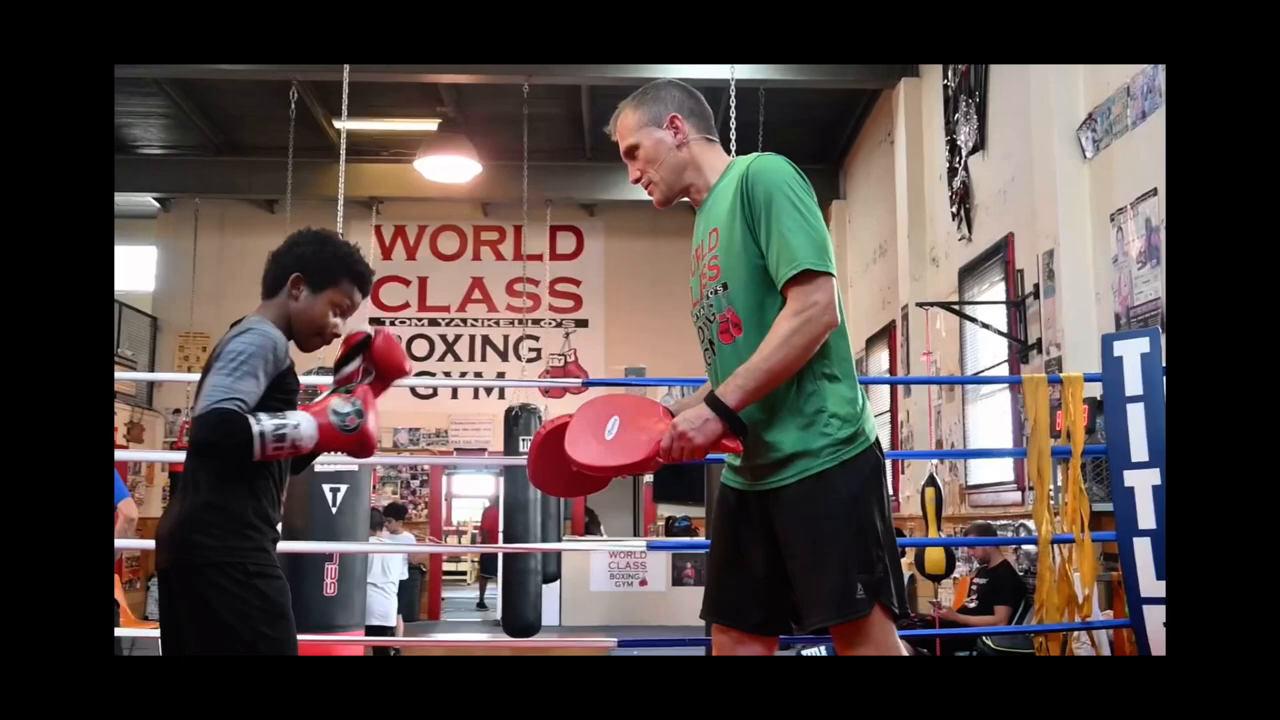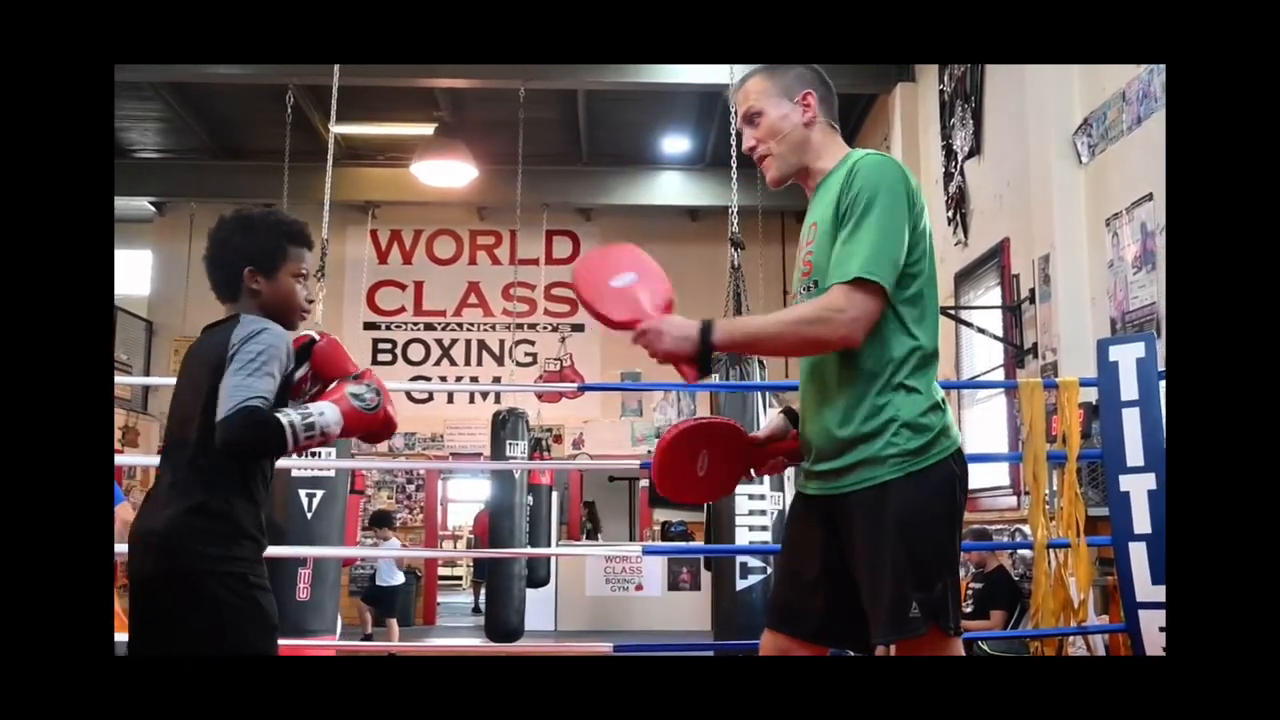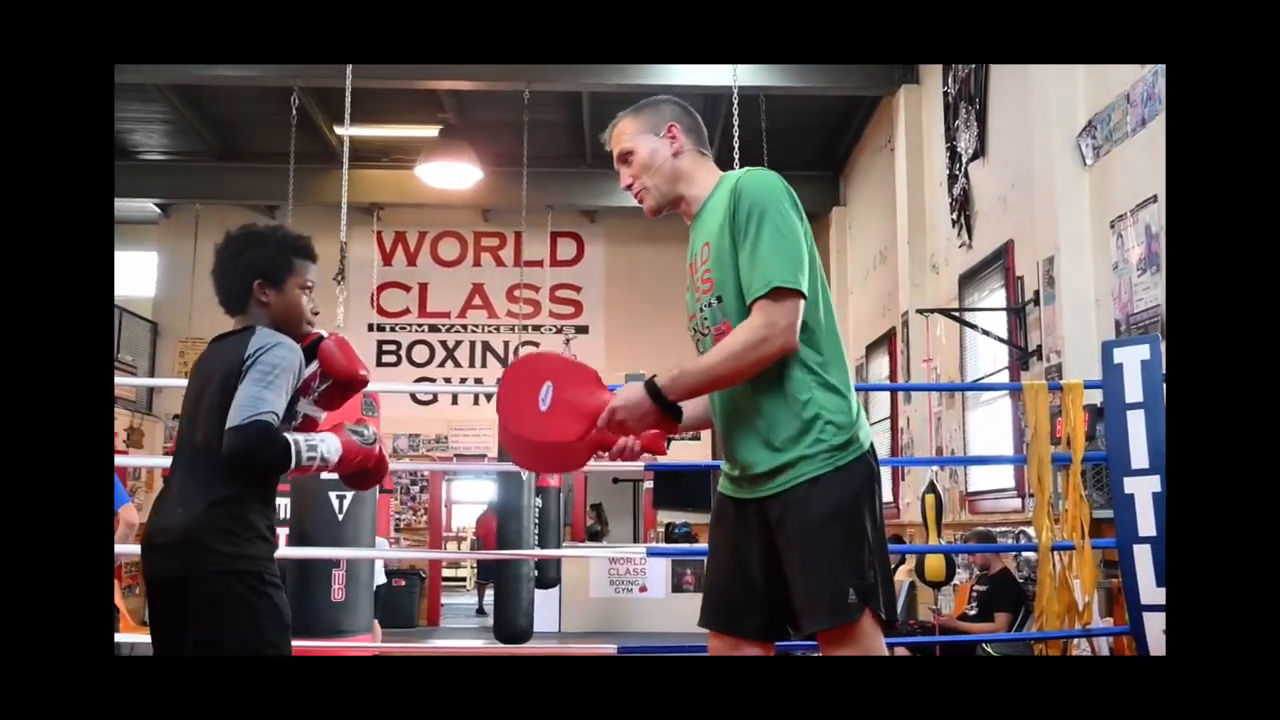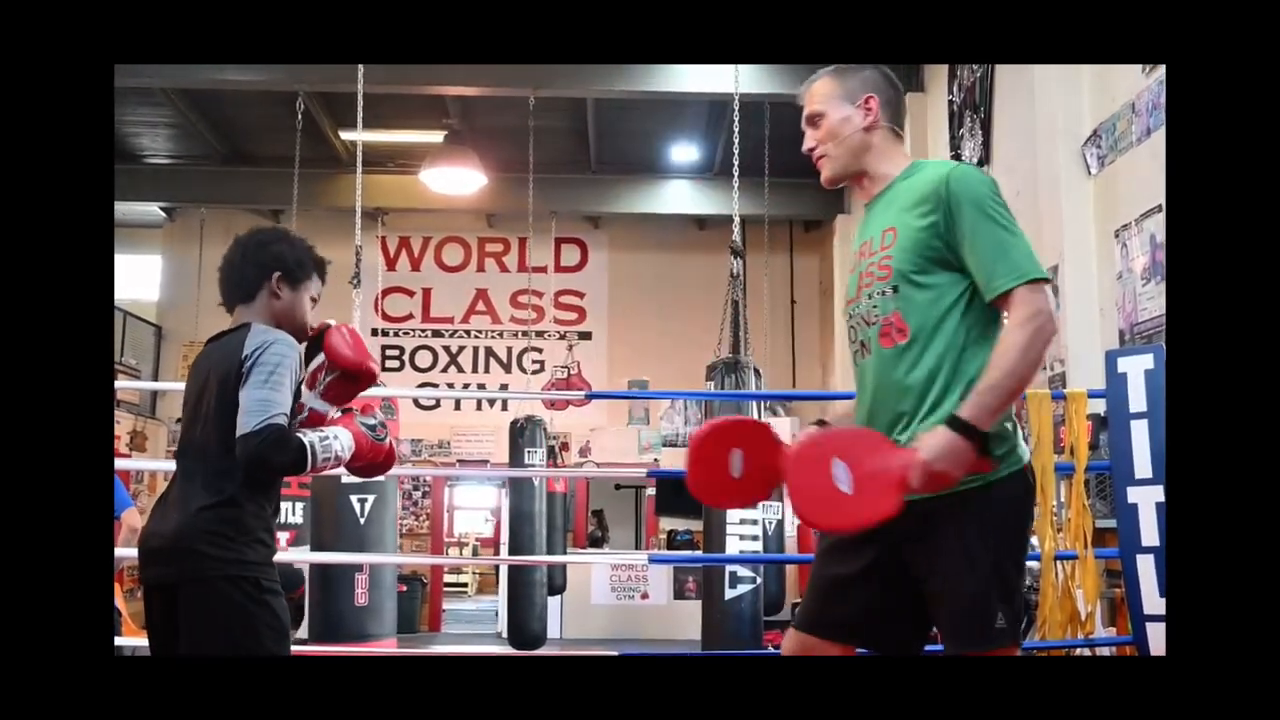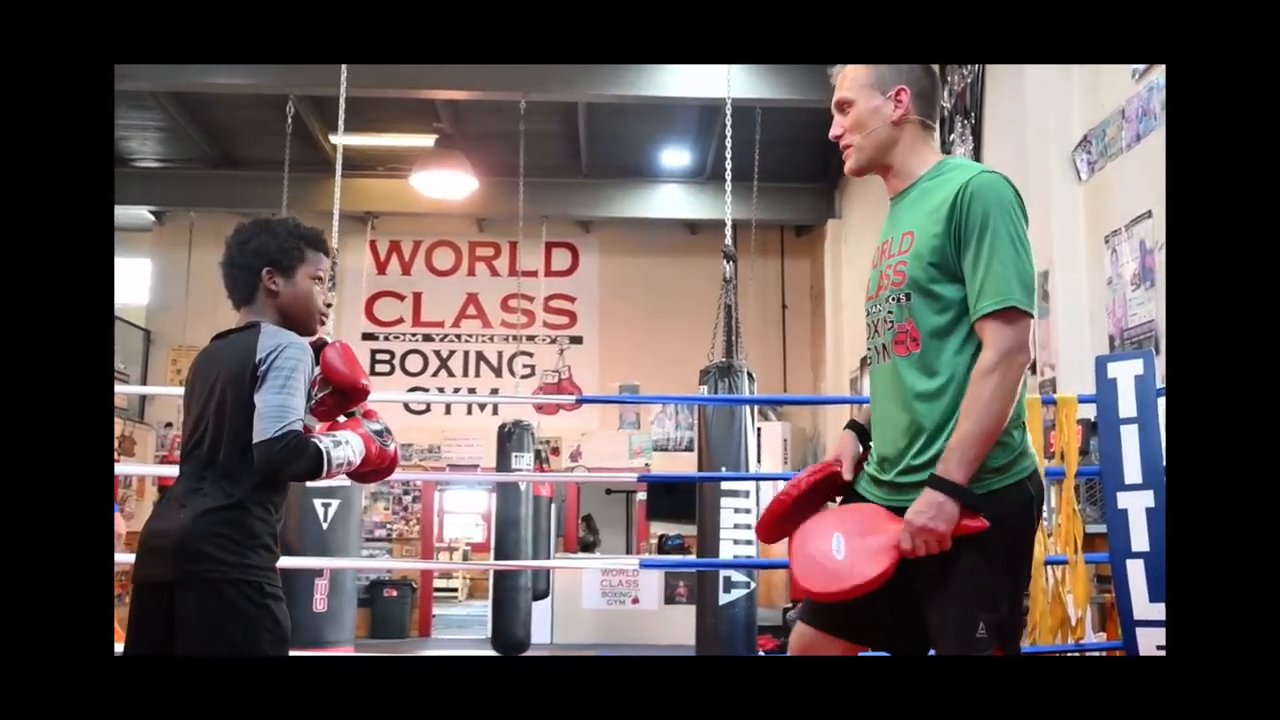
dt=1s
person 1, frame 1
left shoulder: (763, 176)
right shoulder: (708, 225)
left elbow: (817, 309)
left wrist: (719, 409)
right wrist: (670, 423)
left hip: (823, 457)
right hip: (750, 471)
left knee: (864, 636)
right knee: (736, 639)
person 1, frame 2
left shoulder: (872, 175)
right shoulder: (821, 208)
left elbow: (846, 320)
left wrist: (706, 337)
right wrist: (792, 422)
left hip: (898, 466)
right hip: (829, 476)
left knee: (924, 645)
right knee: (784, 644)
person 1, frame 3
left shoulder: (753, 190)
right shoulder: (702, 237)
left elbow: (776, 332)
left wrist: (657, 394)
right wrist: (659, 421)
left hip: (818, 464)
right hip: (746, 481)
left knee: (848, 639)
right knee: (732, 643)
person 1, frame 4
left shoulder: (951, 185)
right shoulder: (869, 226)
left elbow: (1033, 315)
left wrist: (964, 428)
left hip: (963, 484)
left knee: (983, 649)
right knee: (806, 646)
person 1, frame 5
left shoulder: (975, 191)
right shoulder: (898, 217)
left elbow: (1005, 350)
left wrist: (947, 485)
right wrist: (860, 429)
left hip: (973, 494)
right hip: (882, 492)
right knee: (813, 644)
person 2, frame 1
left shoulder: (247, 341)
right shoulder: (261, 339)
left elbow: (283, 457)
right elbow: (215, 429)
left wrist: (353, 391)
right wrist: (318, 424)
left hip: (198, 539)
right hip: (225, 544)
person 2, frame 2
left shoulder: (207, 345)
right shoulder: (262, 335)
right elbow: (243, 431)
left wrist: (295, 391)
right wrist: (338, 412)
left hip: (159, 540)
right hip: (213, 547)
person 2, frame 3
left shoulder: (213, 356)
right shoulder: (275, 348)
right elbow: (249, 445)
left wrist: (315, 403)
right wrist: (336, 446)
left hip: (169, 543)
right hip: (226, 550)
person 2, frame 4
left shoulder: (210, 356)
right shoulder: (273, 345)
right elbow: (264, 448)
left wrist: (322, 400)
right wrist: (347, 438)
left hip: (167, 544)
right hip: (224, 553)
person 2, frame 5
left shoulder: (210, 355)
right shoulder: (284, 346)
right elbow: (276, 453)
left wrist: (311, 411)
right wrist: (354, 443)
left hip: (164, 543)
right hip: (227, 554)
